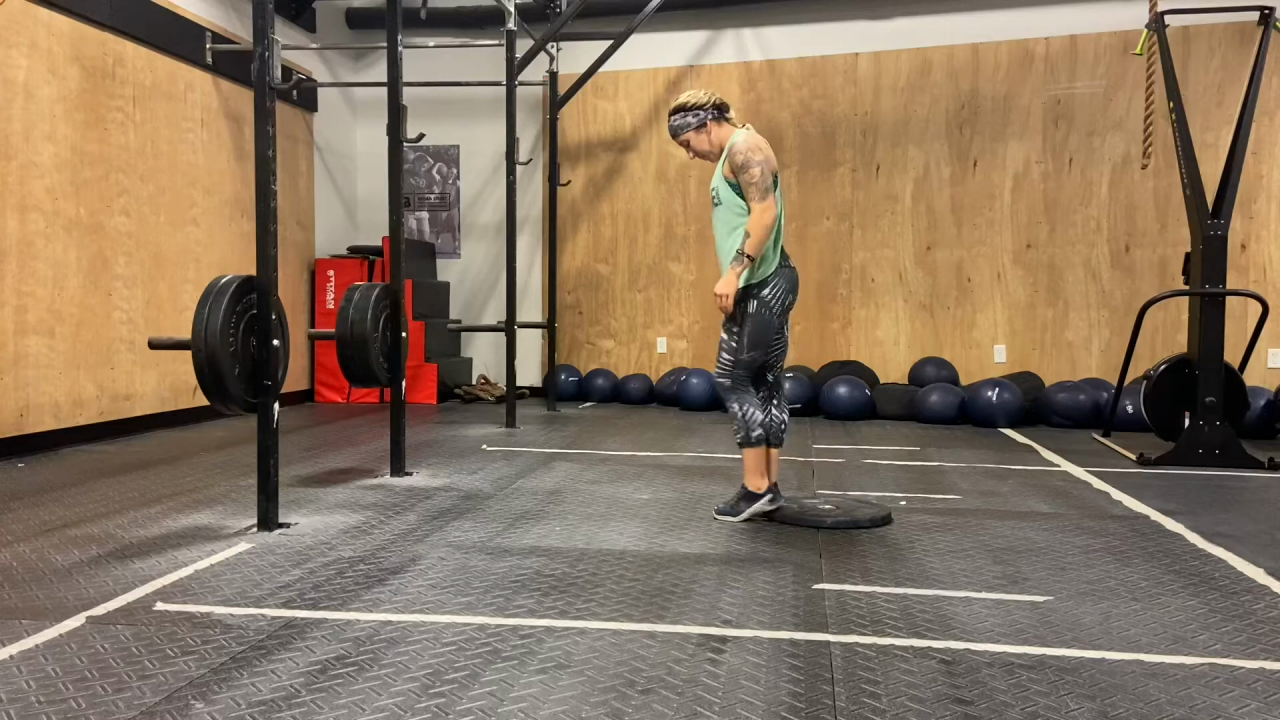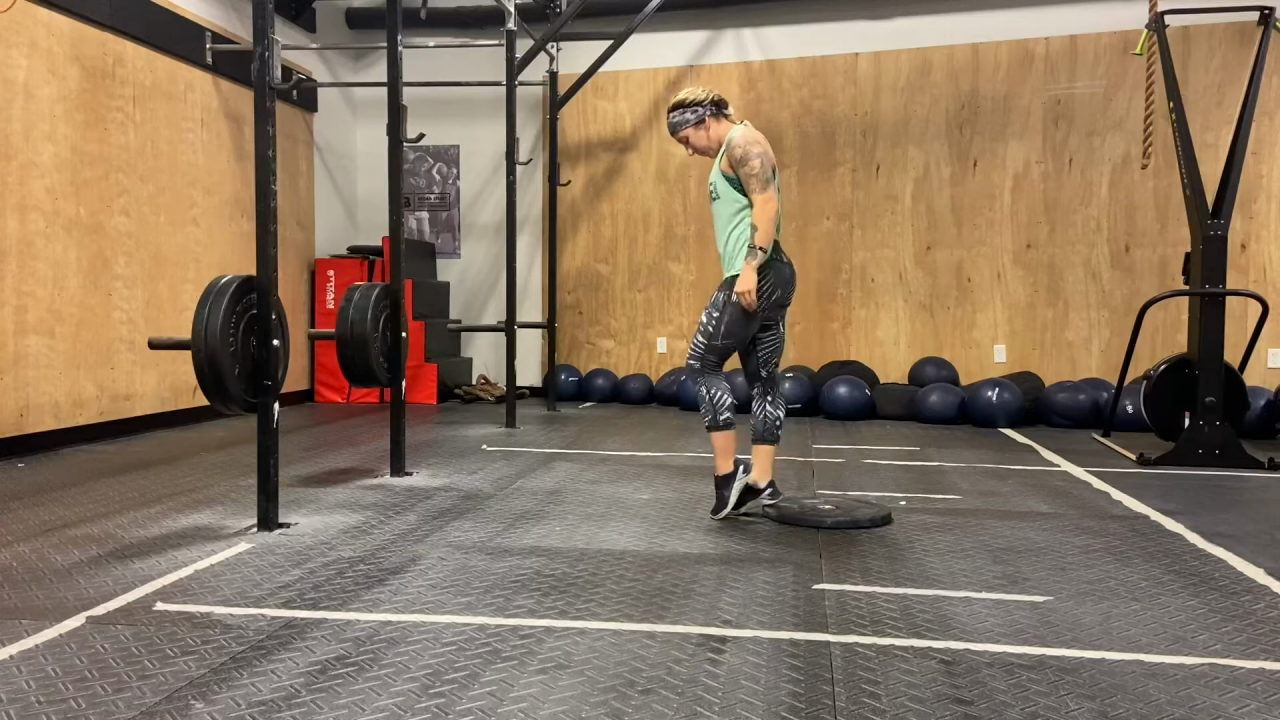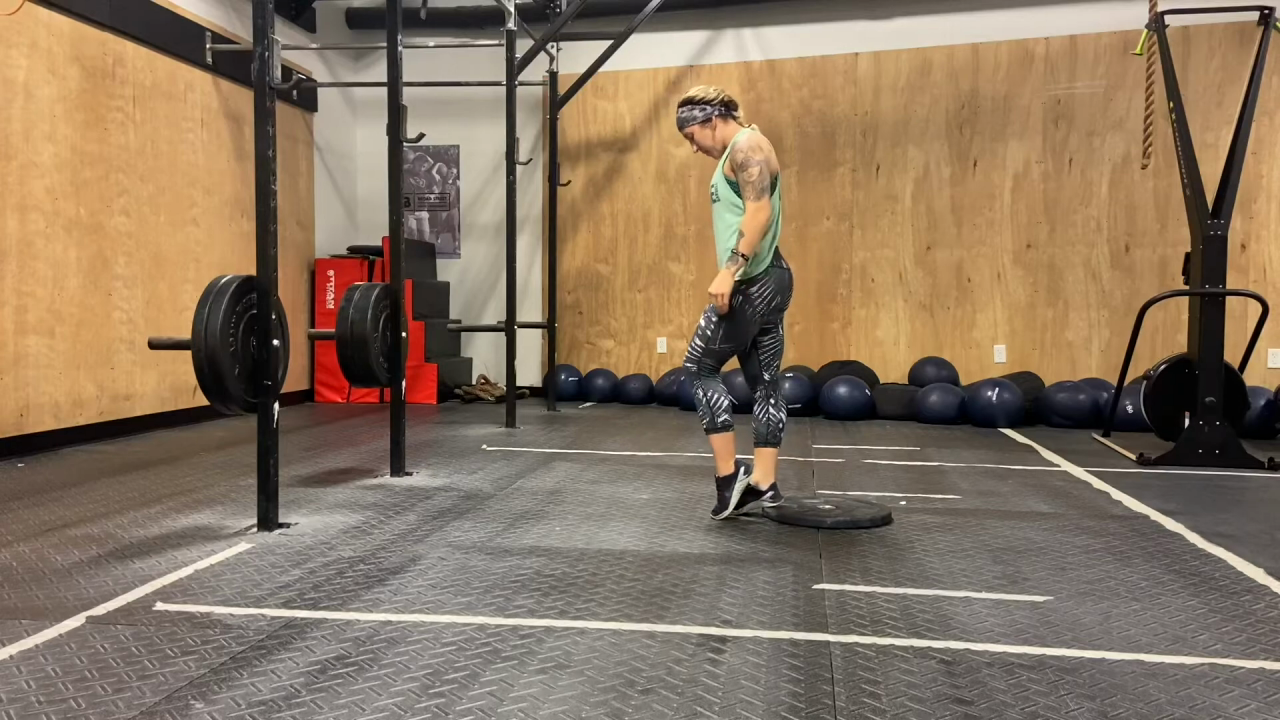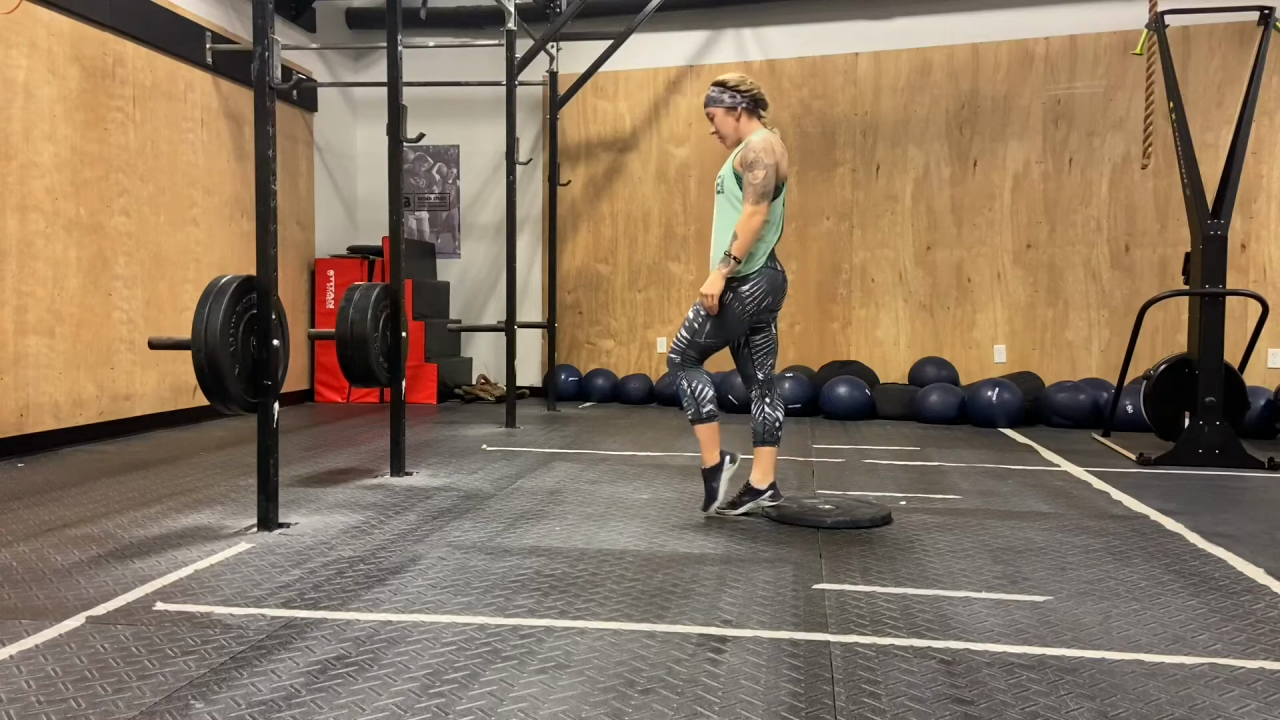
dt=0.3s
person 1, frame 1
left shoulder: (744, 146)
right shoulder: (735, 155)
left elbow: (764, 214)
left wrist: (732, 273)
right wrist: (739, 276)
left hip: (760, 285)
right hip: (768, 283)
left knee: (732, 380)
right knee: (765, 384)
left ankle: (759, 488)
right ankle: (762, 486)
person 1, frame 2
left shoulder: (742, 141)
right shoulder: (733, 151)
left elbow: (767, 204)
left wrist: (749, 267)
left hip: (756, 277)
right hip: (766, 278)
left knee: (702, 363)
right knee: (762, 379)
left ankle: (728, 469)
right ankle: (762, 482)
person 1, frame 3
left shoulder: (747, 146)
right shoulder: (740, 152)
left elbow: (759, 212)
left wrist: (728, 272)
left hip: (753, 282)
right hip: (766, 281)
left knee: (700, 367)
right knee: (763, 382)
left ankle: (729, 471)
right ankle: (763, 484)
person 1, frame 4
left shoulder: (760, 145)
right shoulder: (753, 149)
left elbow: (756, 215)
left wrist: (720, 271)
left hip: (747, 281)
right hip: (759, 279)
left knee: (683, 358)
right knee: (760, 382)
left ankle: (715, 461)
right ankle: (763, 484)
